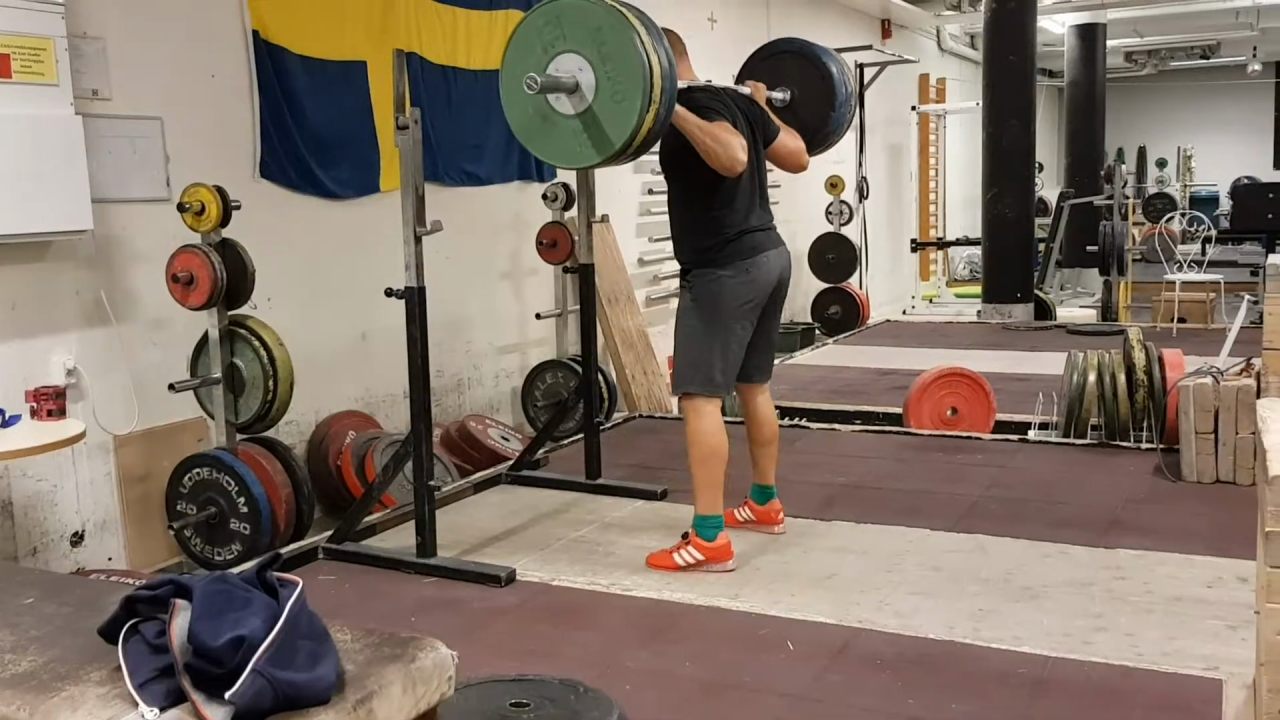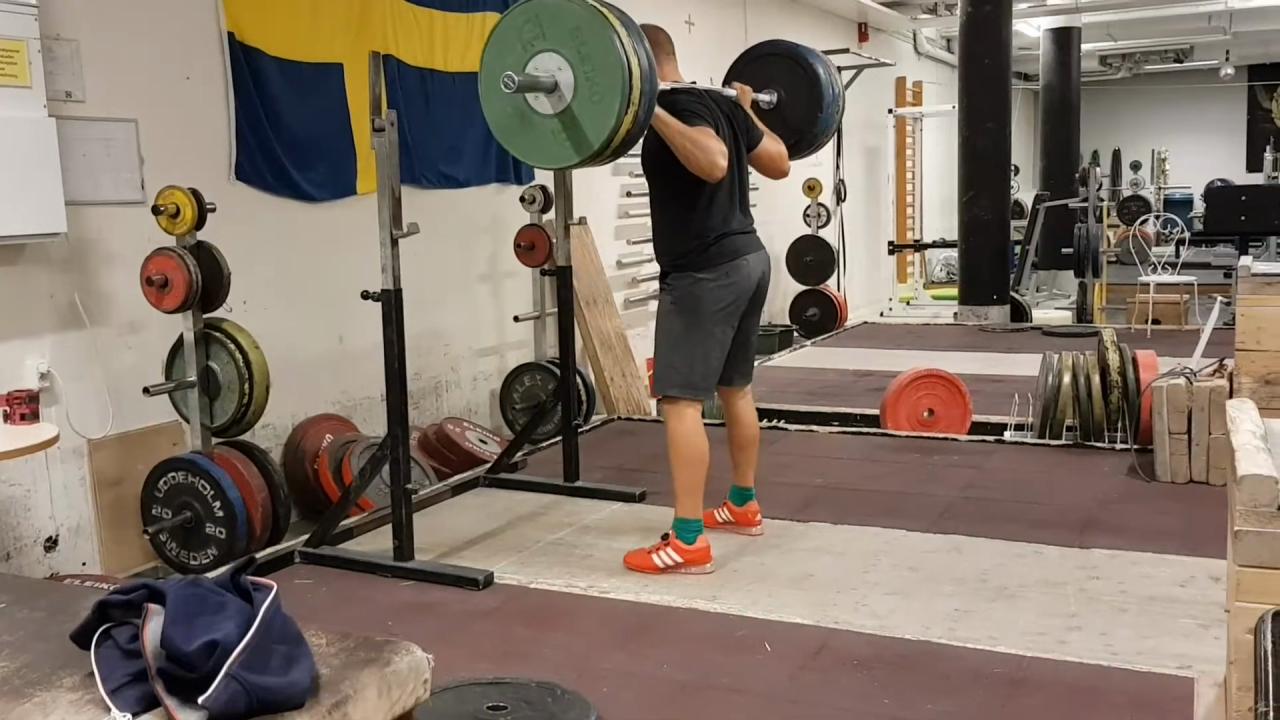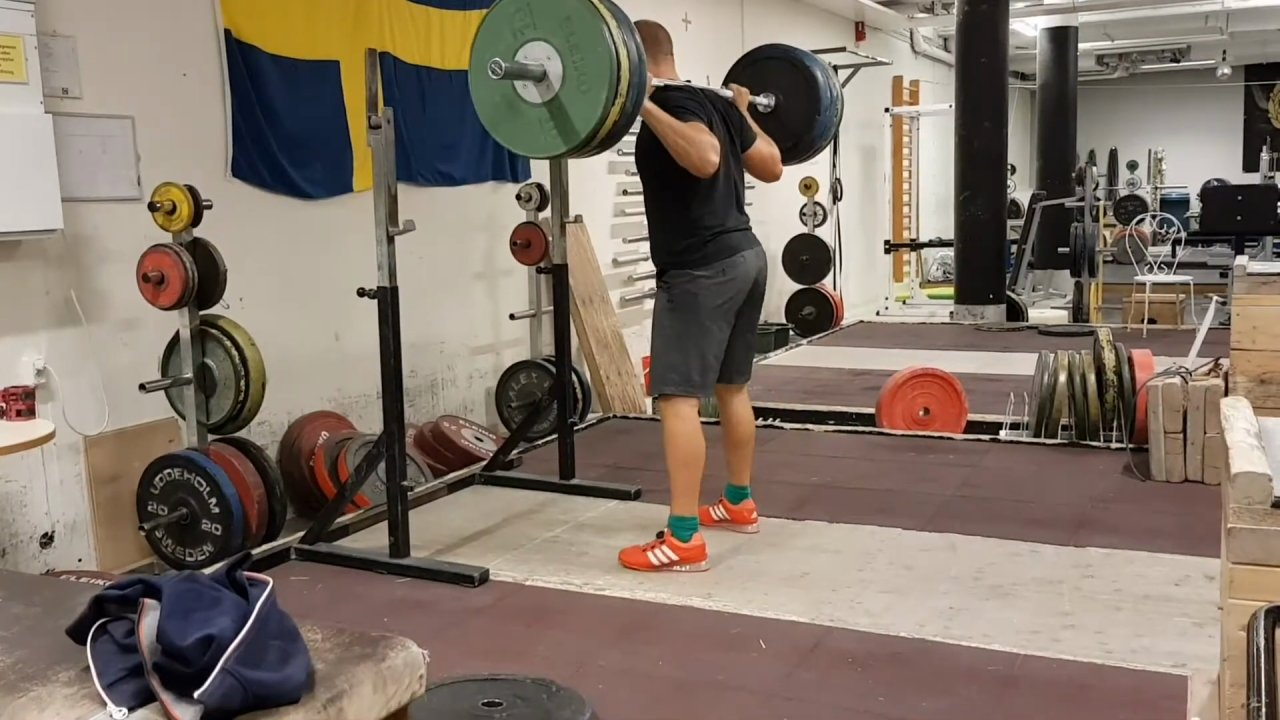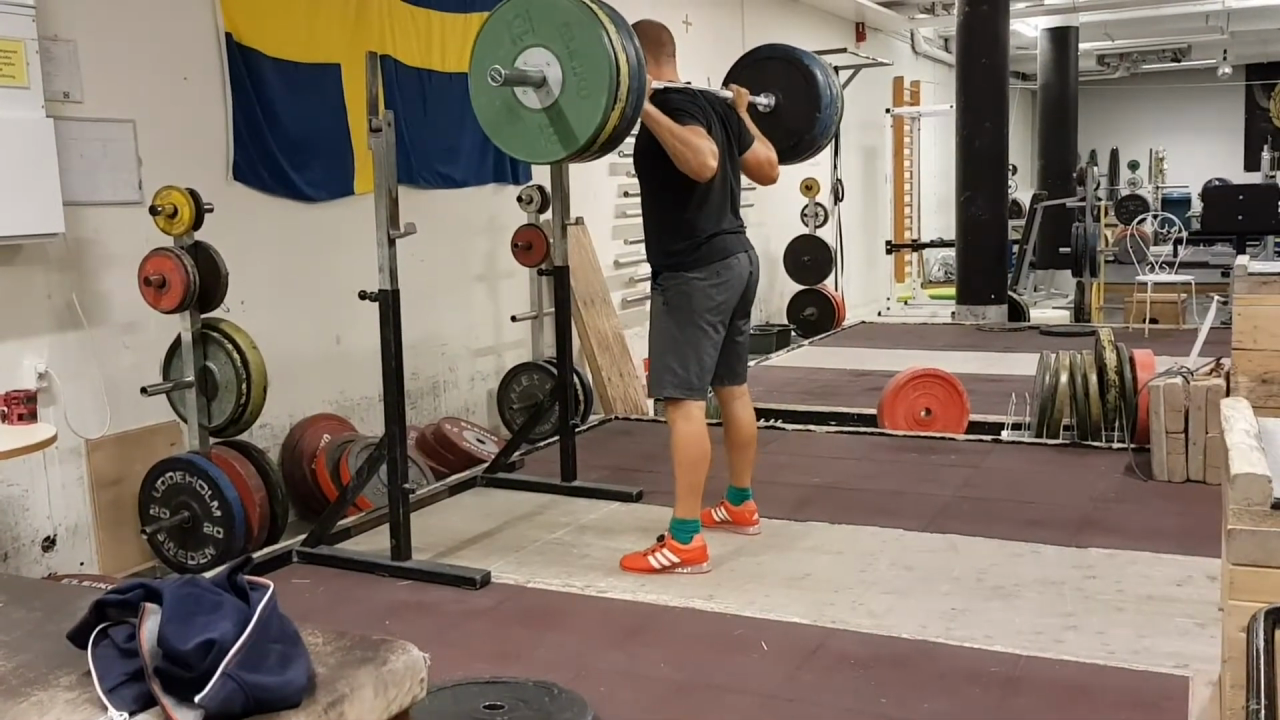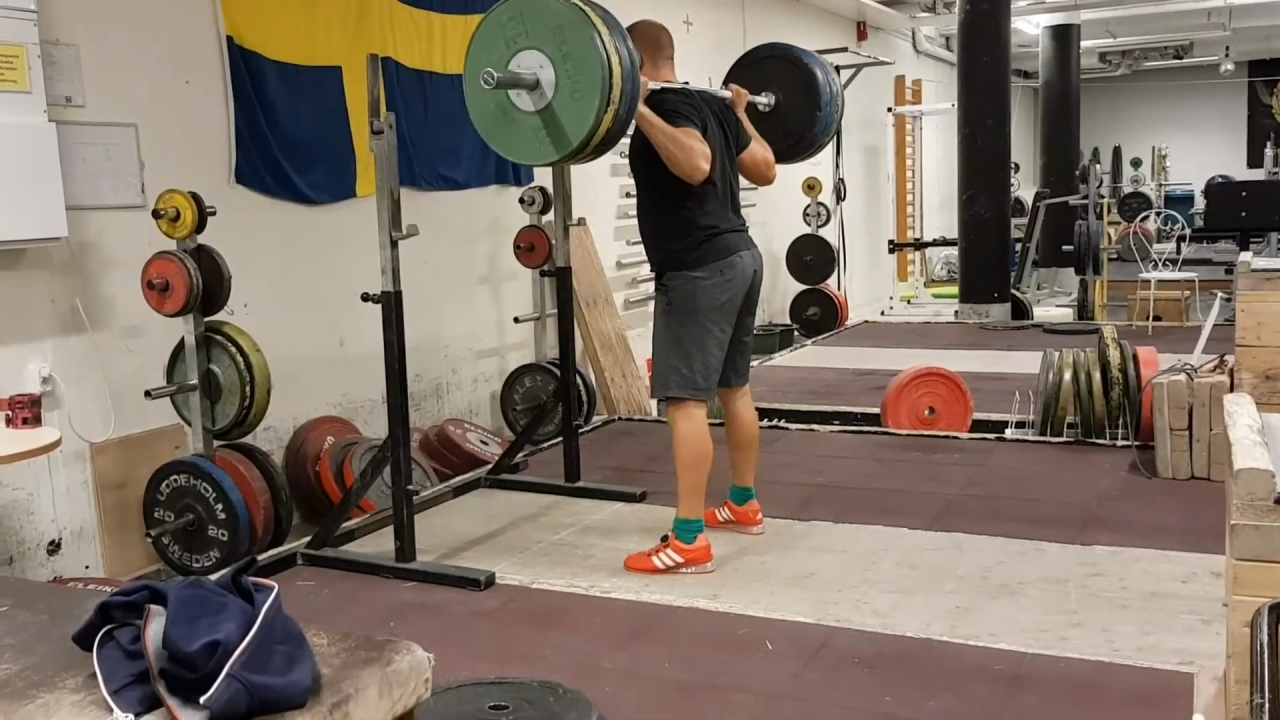
dt=1s
person 1, frame 1
left shoulder: (695, 106)
right shoulder: (736, 102)
left elbow: (733, 158)
right elbow: (797, 157)
left wrist: (670, 108)
right wrist: (763, 107)
left hip: (724, 269)
right hip: (769, 256)
left knee: (700, 398)
right knee: (752, 386)
left ankle: (708, 539)
right ankle: (764, 503)
person 1, frame 2
left shoulder: (678, 107)
right shoulder: (720, 104)
left elbow: (714, 163)
right elbow: (779, 163)
left wrist: (650, 110)
right wrist: (747, 111)
left hip: (703, 272)
right hip: (747, 259)
left knee: (680, 401)
right knee: (734, 389)
left ankle: (687, 542)
right ankle: (743, 505)
person 1, frame 3
left shoulder: (671, 104)
right shoulder: (715, 103)
left elbow: (705, 158)
right elbow: (771, 166)
left wrist: (642, 104)
right wrist: (744, 113)
left hip: (702, 269)
right hip: (744, 256)
left knee: (677, 398)
right knee: (731, 388)
left ankle: (682, 539)
right ankle: (739, 503)
person 1, frame 4
left shoulder: (671, 106)
right shoulder: (715, 105)
left elbow: (704, 163)
right elbow: (768, 169)
left wrist: (644, 108)
right wrist: (743, 114)
left hip: (694, 271)
right hip: (736, 258)
left knee: (683, 400)
right knee: (732, 388)
left ankle: (684, 541)
right ankle: (740, 504)
person 1, frame 5
left shoulder: (665, 106)
right shoulder: (711, 105)
left elbow: (696, 165)
right elbow: (764, 170)
left wrist: (638, 109)
right wrist: (741, 114)
left hip: (699, 272)
right hip: (740, 257)
left knee: (685, 401)
right knee: (733, 390)
left ankle: (688, 541)
right ankle: (743, 504)
